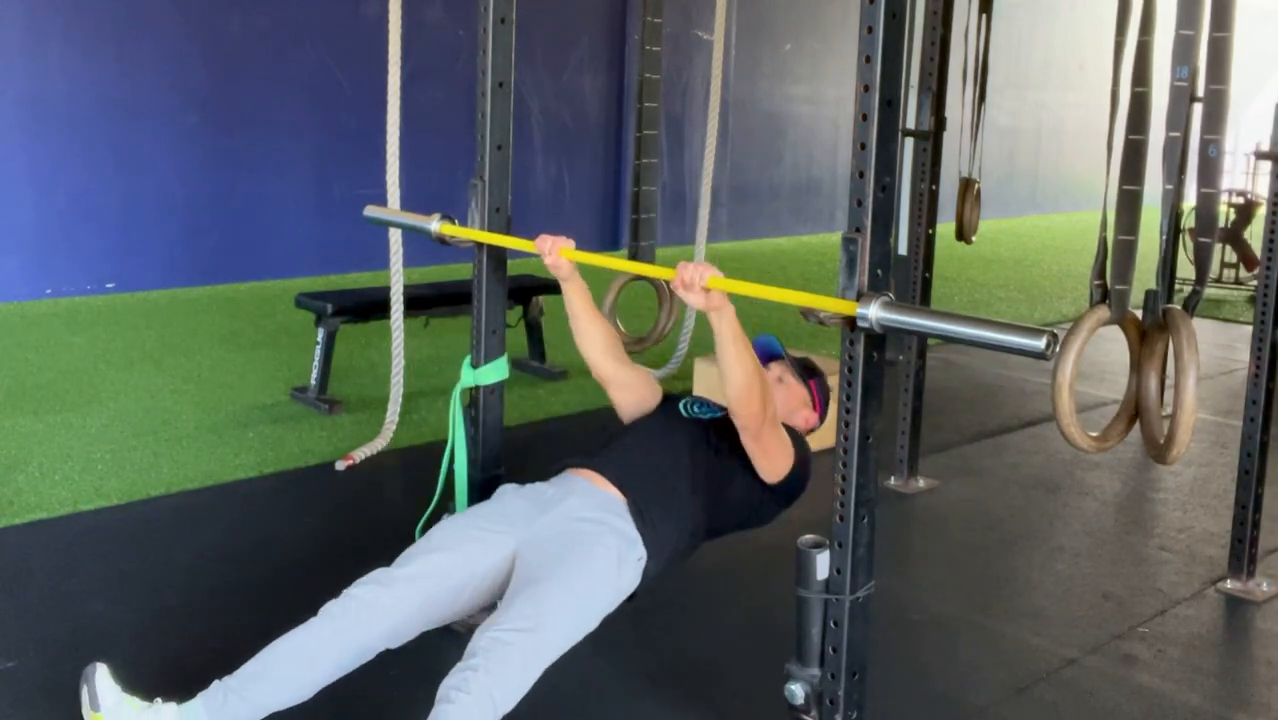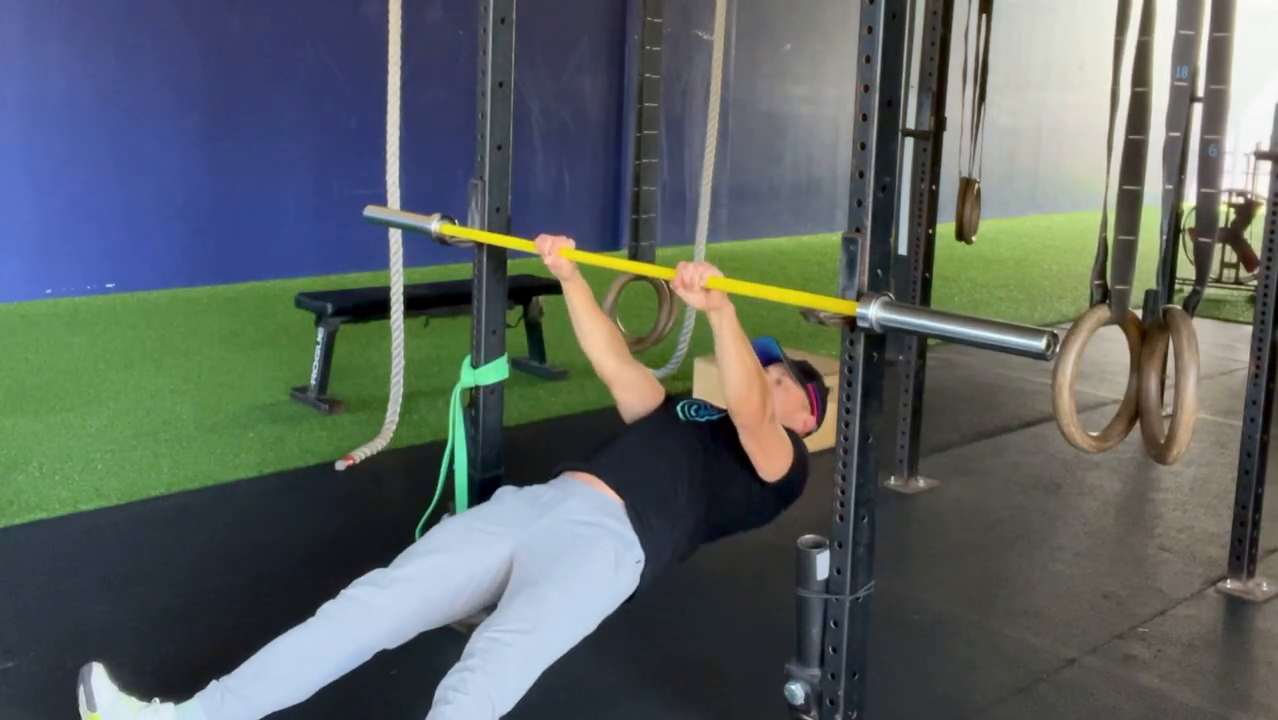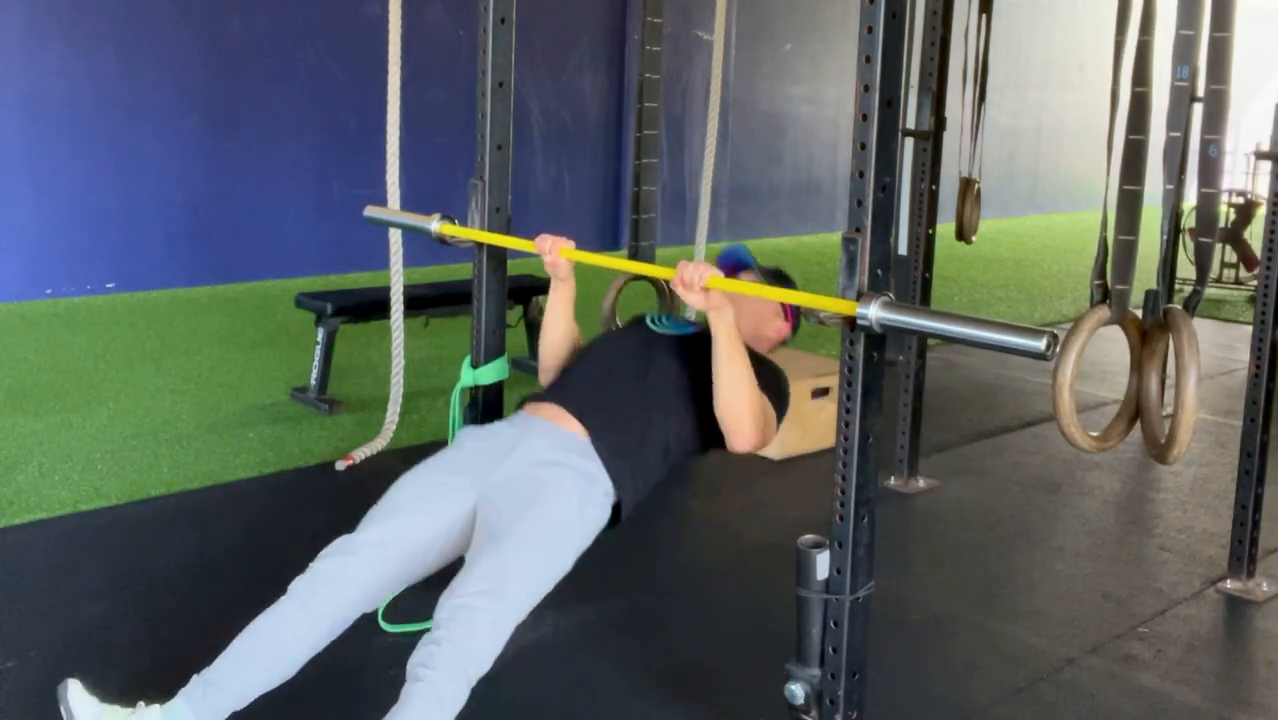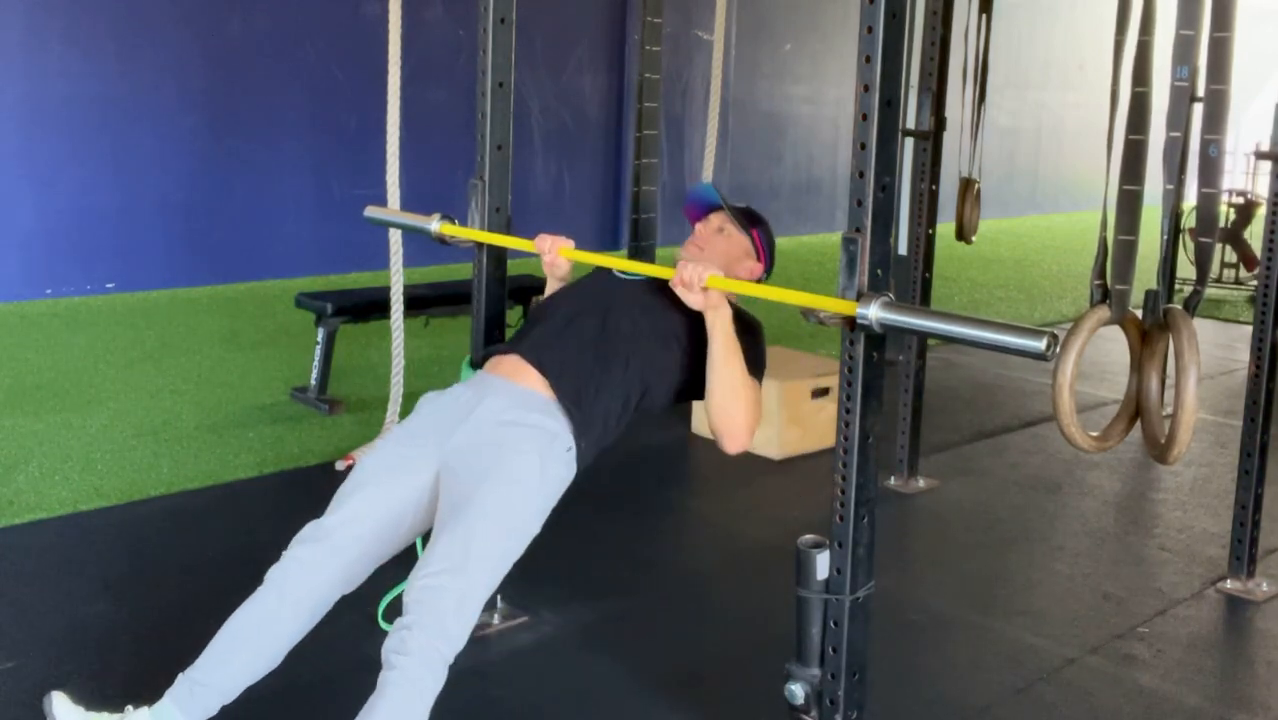
dt=0.4s
person 1, frame 1
left shoulder: (778, 465)
right shoulder: (680, 411)
left elbow: (752, 414)
right elbow: (608, 363)
left wrist: (719, 311)
right wrist: (567, 273)
left hip: (607, 537)
right hip: (531, 502)
right knee: (378, 602)
person 1, frame 2
left shoulder: (776, 464)
right shoulder: (683, 413)
left elbow: (752, 412)
right elbow: (611, 361)
left wrist: (718, 310)
right wrist: (568, 274)
left hip: (605, 540)
right hip: (531, 505)
right knee: (374, 603)
person 1, frame 3
left shoulder: (758, 376)
right shoulder: (661, 326)
left elbow: (742, 433)
right elbow: (554, 375)
left wrist: (721, 312)
right wrist: (563, 283)
left hip: (571, 476)
right hip: (494, 443)
left knee: (465, 630)
right knee: (344, 573)
person 1, frame 4
left shoulder: (728, 329)
right shoulder: (632, 273)
left elbow: (734, 434)
left wrist: (714, 308)
right wrist: (555, 278)
left hip: (533, 436)
right hip: (460, 403)
left knee: (436, 606)
right knee: (319, 556)
